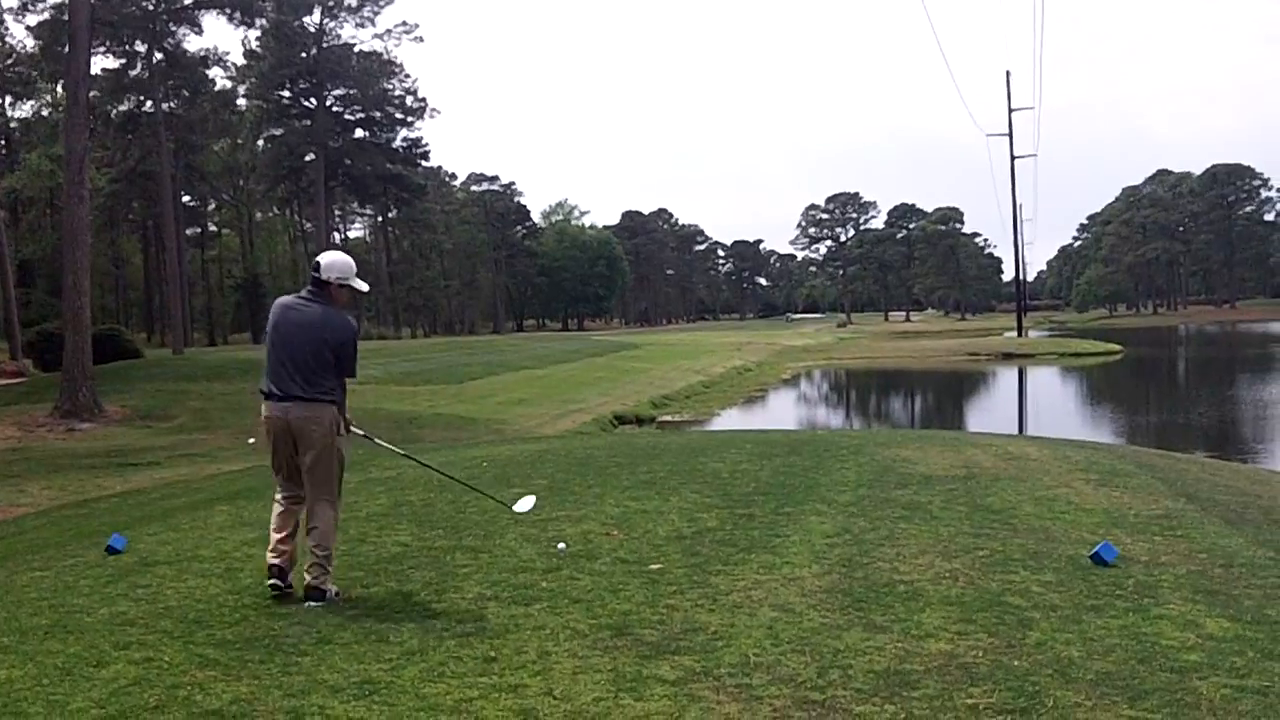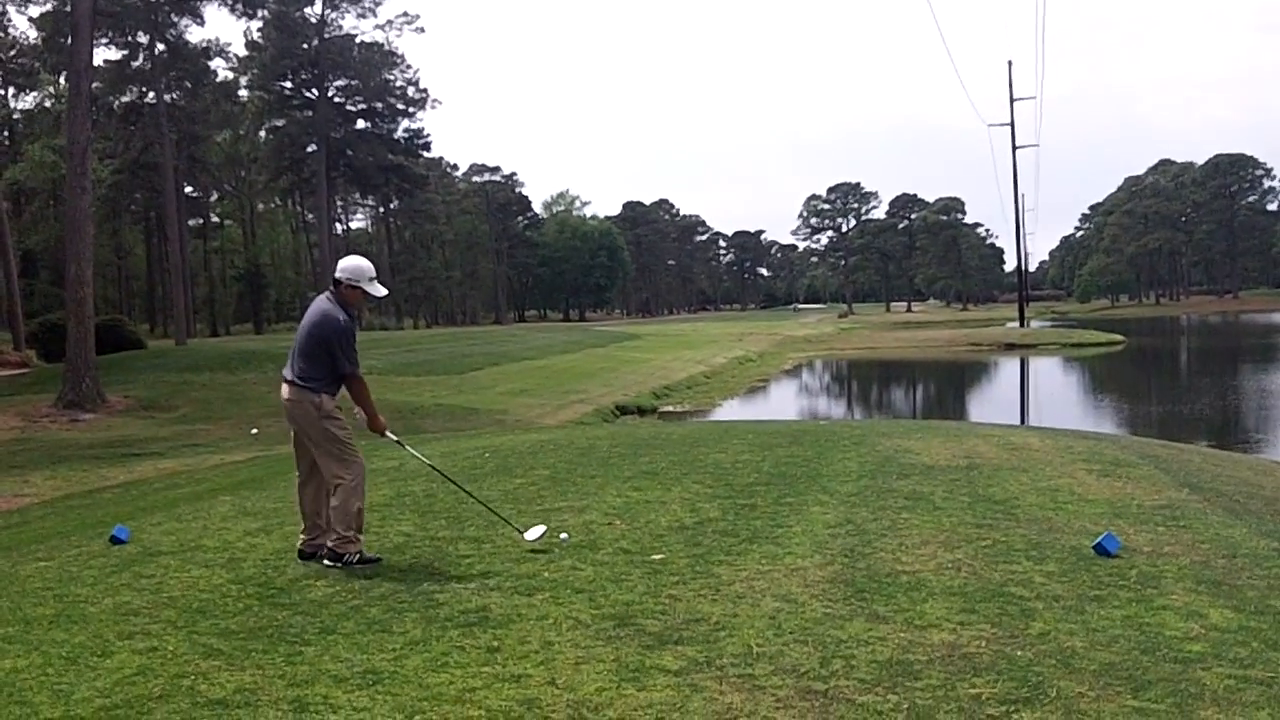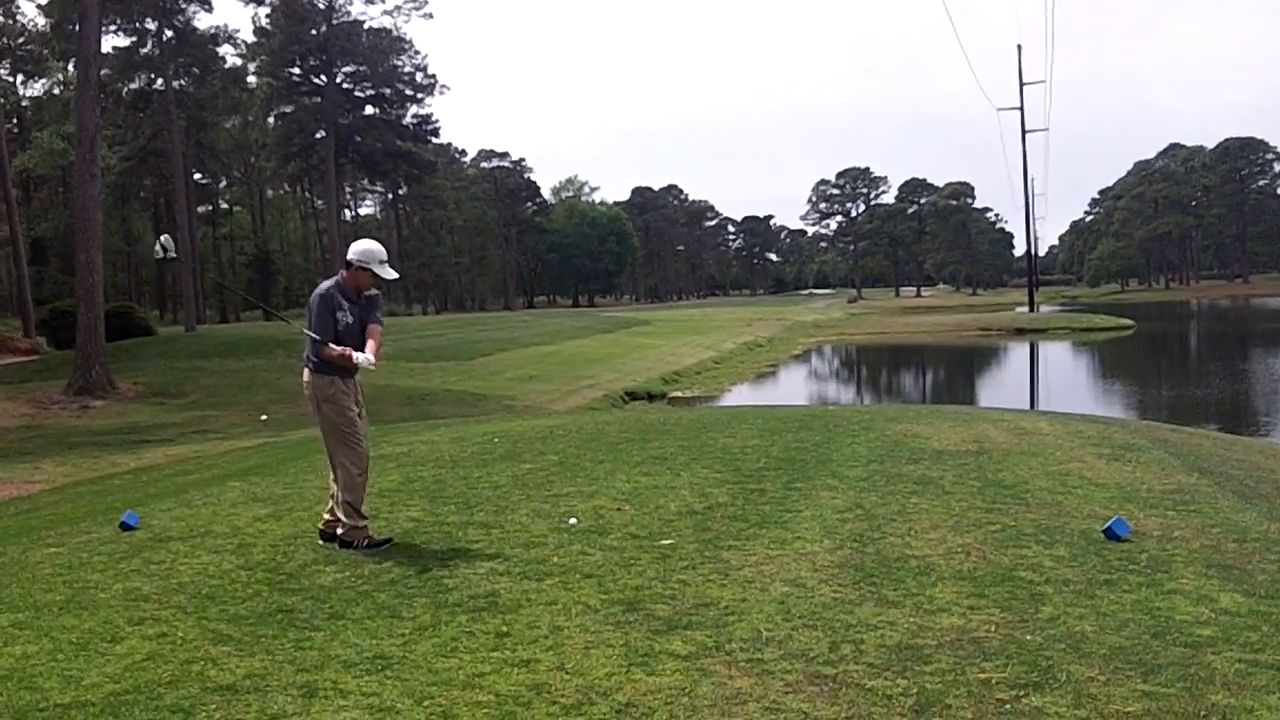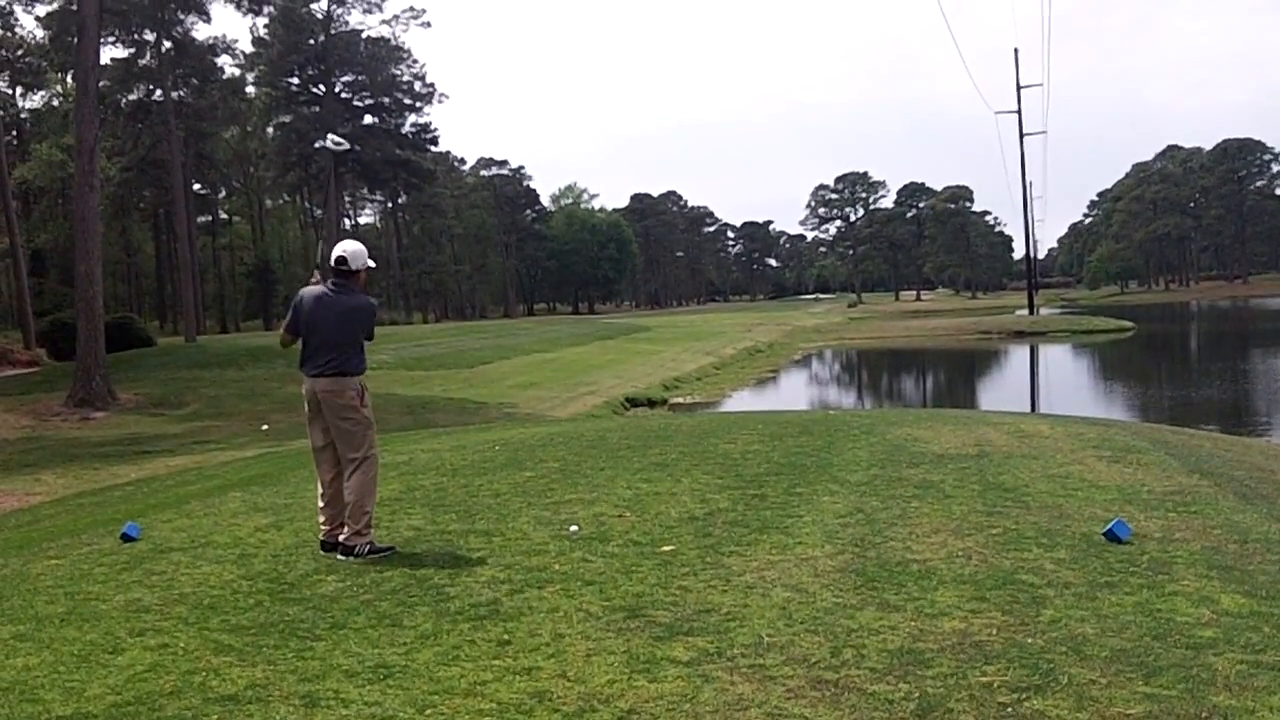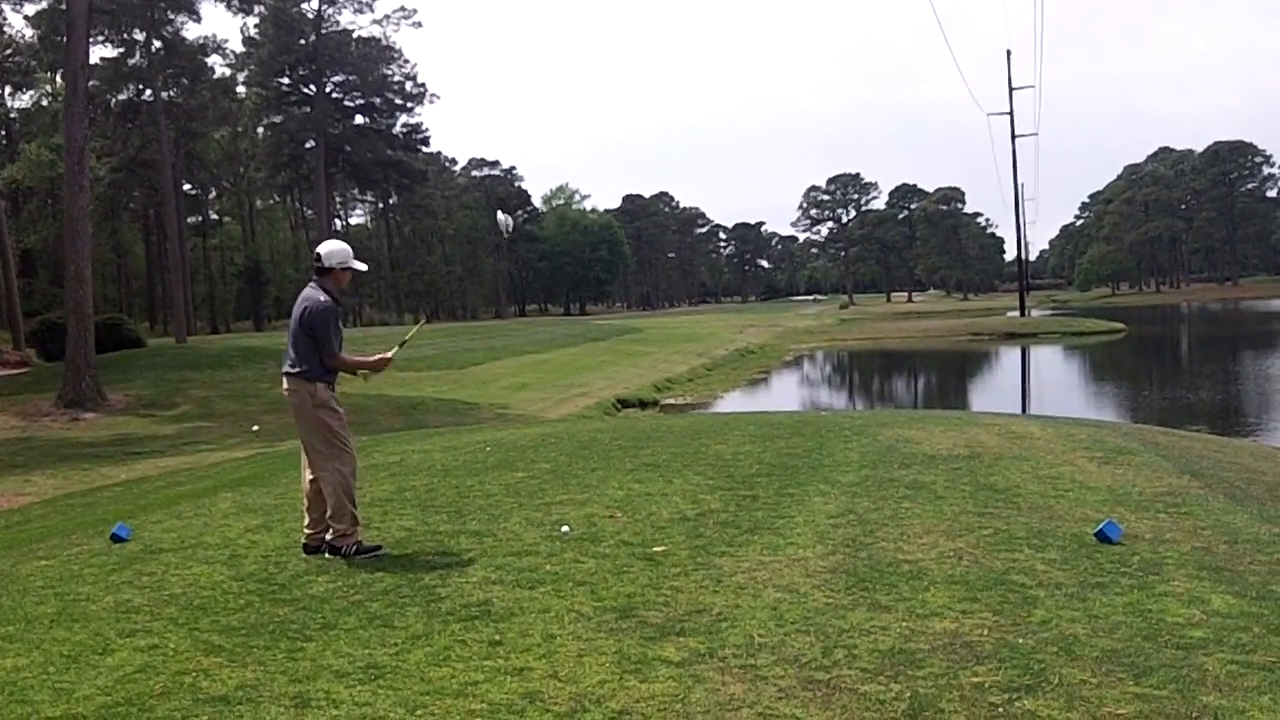
dt=1s
person 1, frame 1
left shoulder: (279, 308)
right shoulder: (342, 325)
right elbow: (341, 379)
right wrist: (341, 418)
left hip: (275, 410)
right hip: (317, 414)
left knee: (287, 493)
right knee: (323, 500)
left ankle: (278, 567)
right ankle: (318, 583)
person 1, frame 2
left shoulder: (324, 303)
right shoulder: (337, 322)
right elbow: (352, 376)
left wrist: (363, 407)
right wrist: (373, 416)
left hip: (297, 395)
right hip: (312, 401)
left knee: (313, 474)
right knee: (349, 470)
left ankle: (313, 543)
right ankle: (344, 547)
person 1, frame 3
left shoulder: (370, 298)
right shoulder: (325, 296)
left elbow: (374, 331)
right elbow: (322, 347)
left wrist: (367, 356)
right wrist: (349, 356)
left hip: (346, 381)
right hip: (326, 382)
left knee: (352, 455)
right knee: (351, 456)
left ankle: (332, 524)
right ankle: (352, 532)
person 1, frame 4
left shoulder: (306, 297)
right shoulder: (365, 306)
left elbow: (285, 340)
left hip: (313, 385)
right hip: (345, 387)
left knee: (328, 463)
right knee: (360, 461)
left ankle: (331, 533)
right ankle: (355, 539)
person 1, frame 5
left shoulder: (312, 296)
right shoulder: (322, 305)
right elbow: (332, 359)
left wrist: (359, 365)
right wrist: (371, 363)
left hip: (305, 387)
right hip: (311, 390)
left knee: (317, 464)
right knee: (339, 461)
left ankle: (316, 536)
right ankle: (343, 538)
